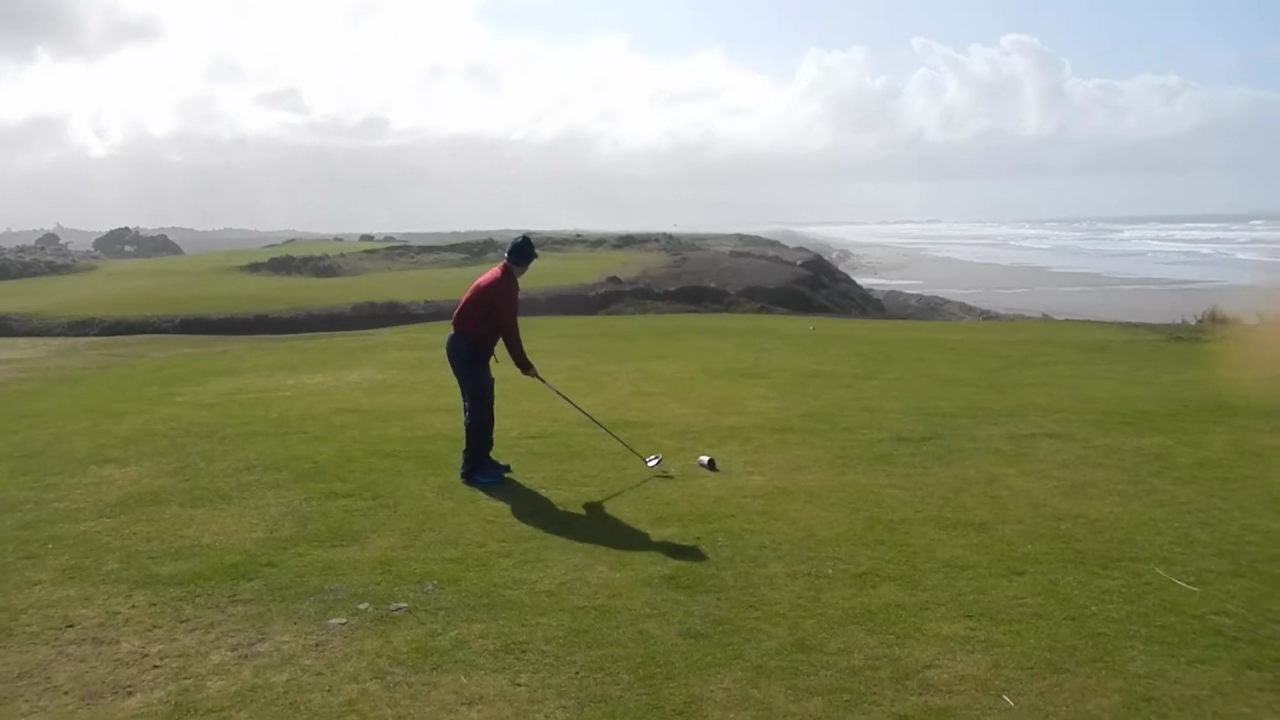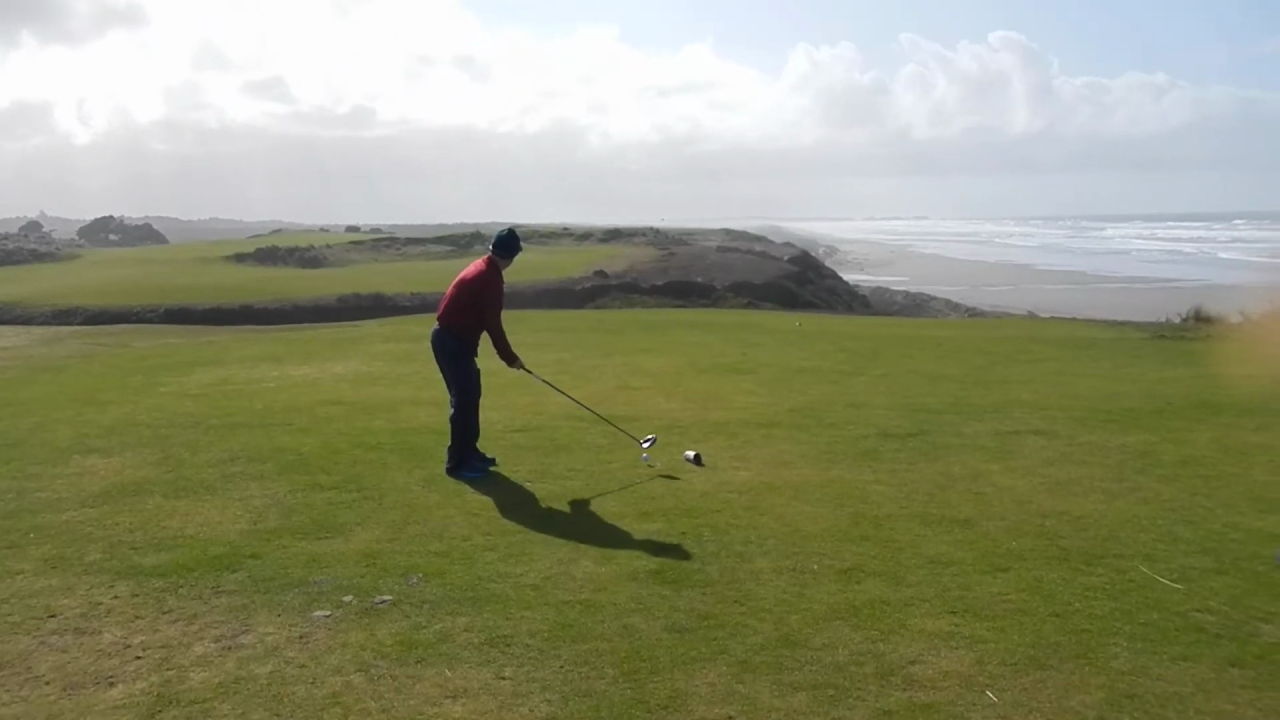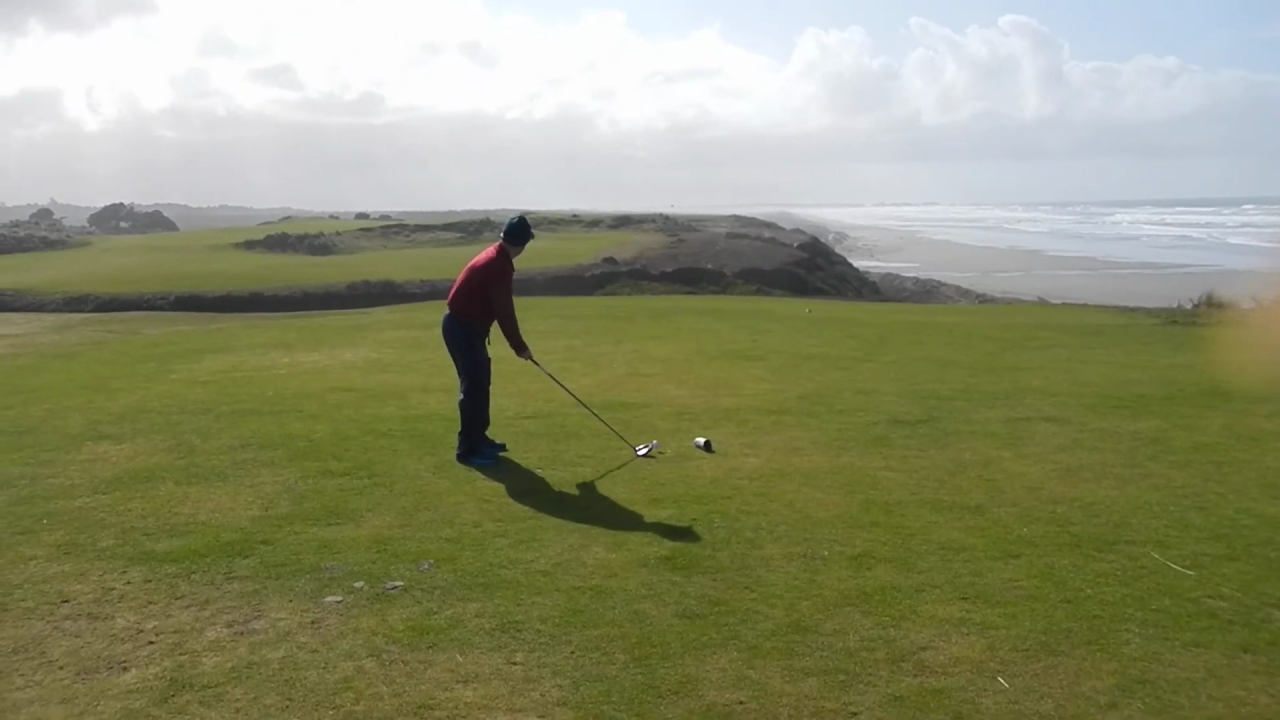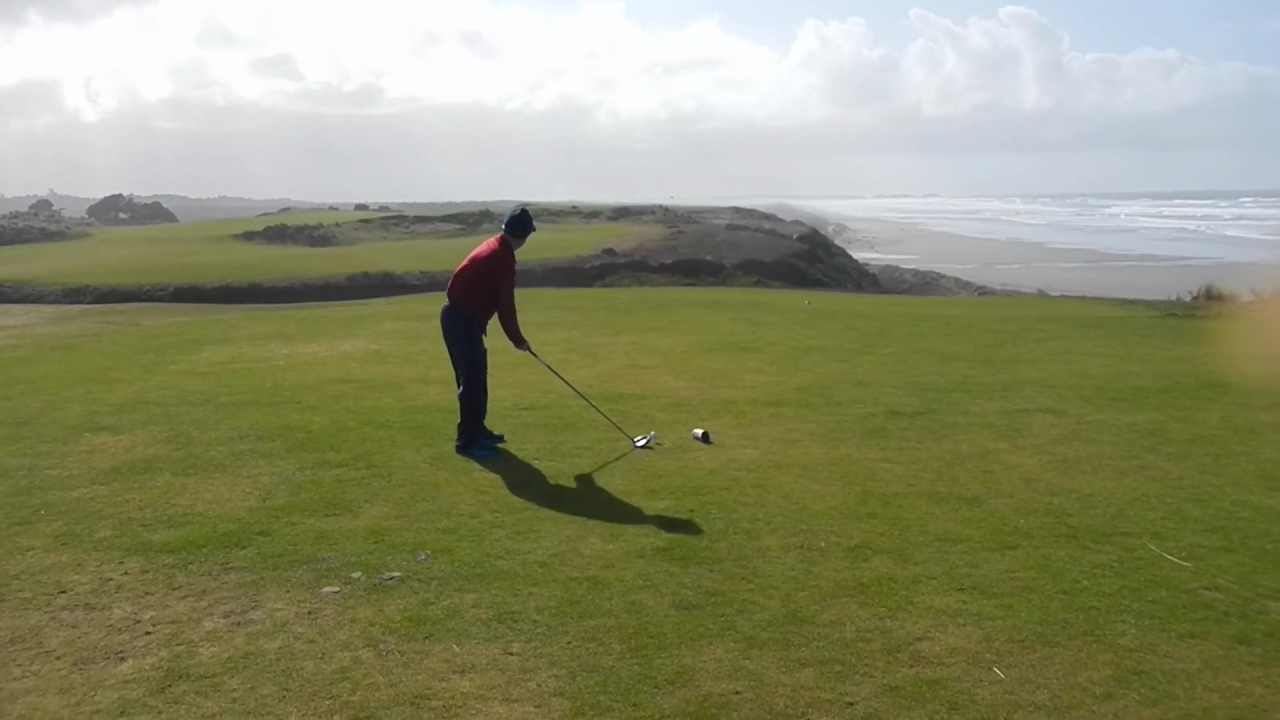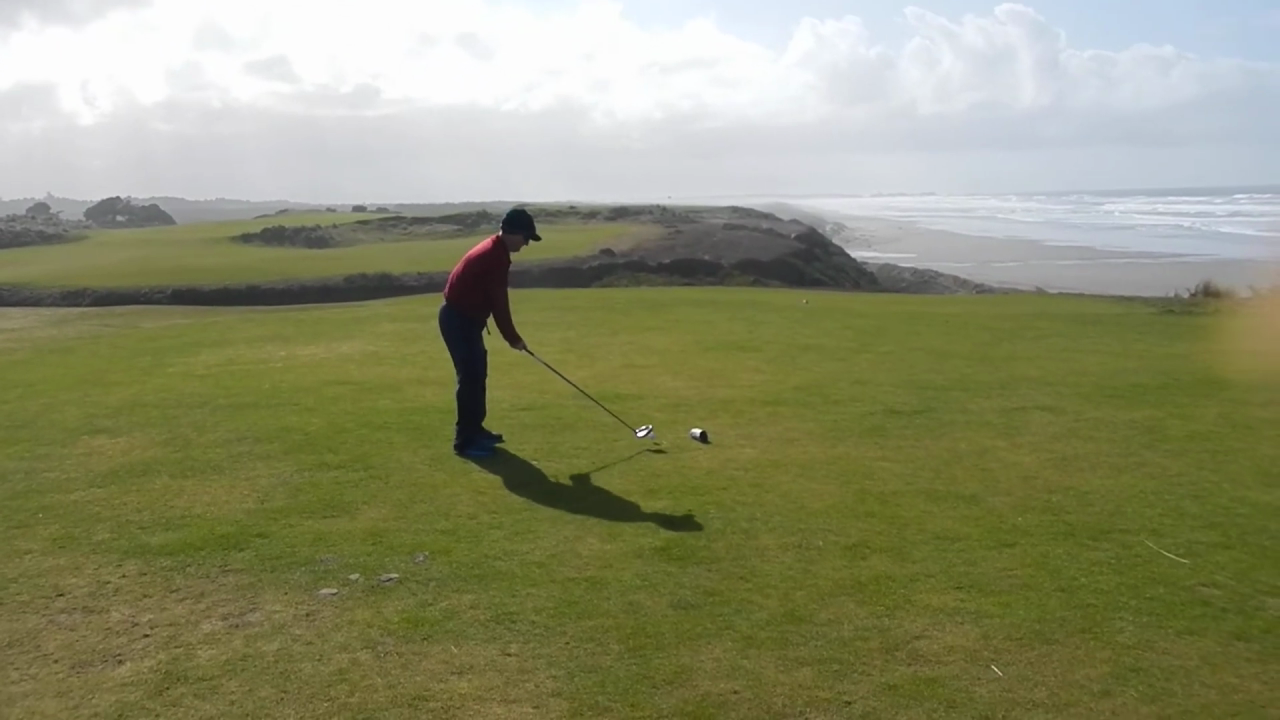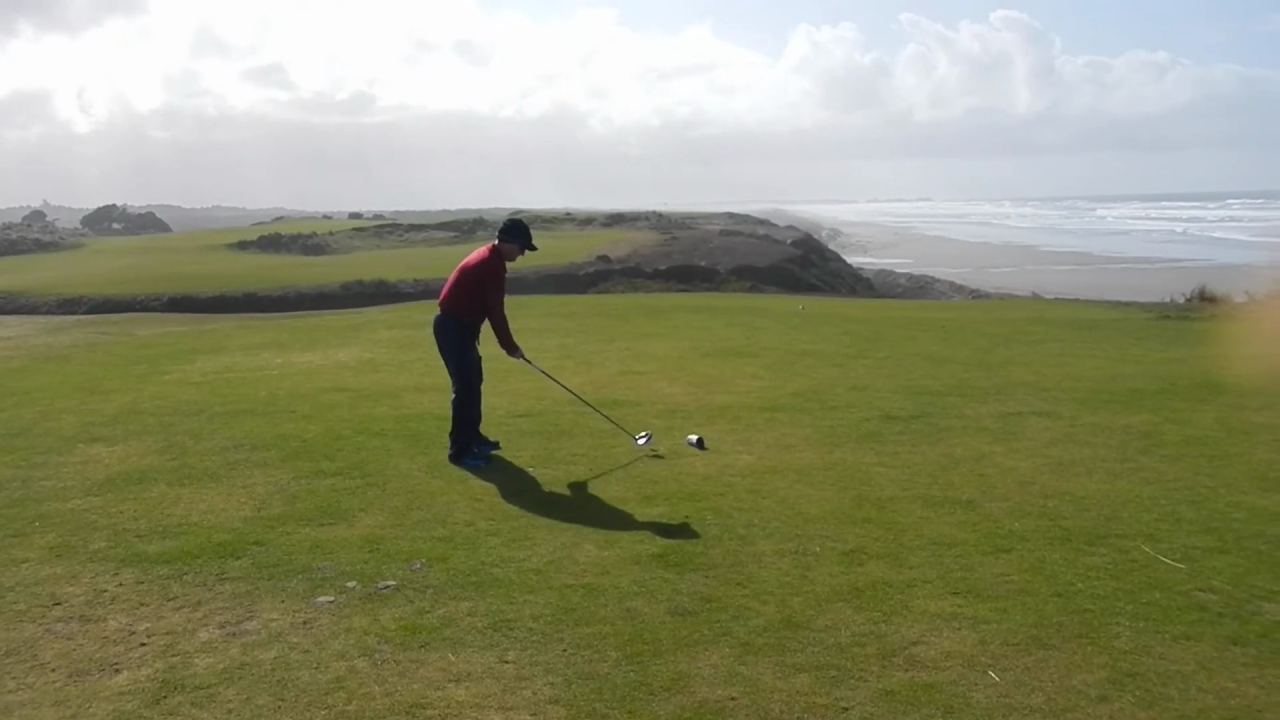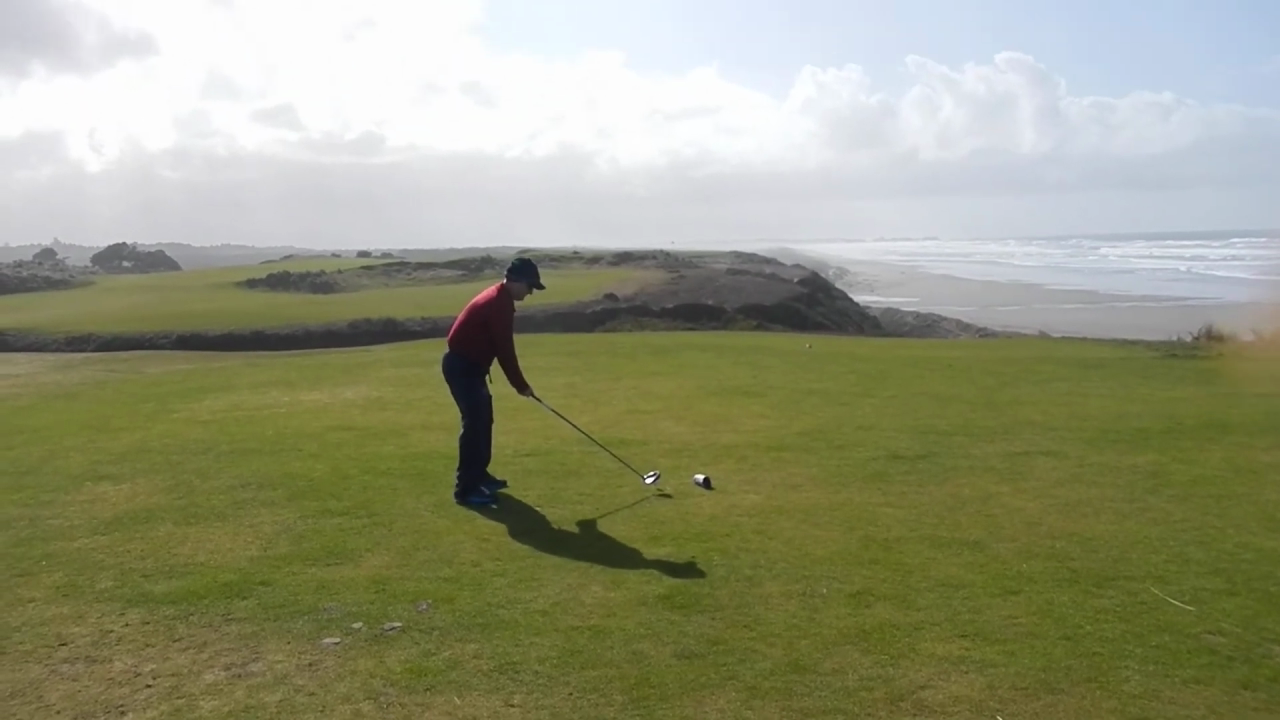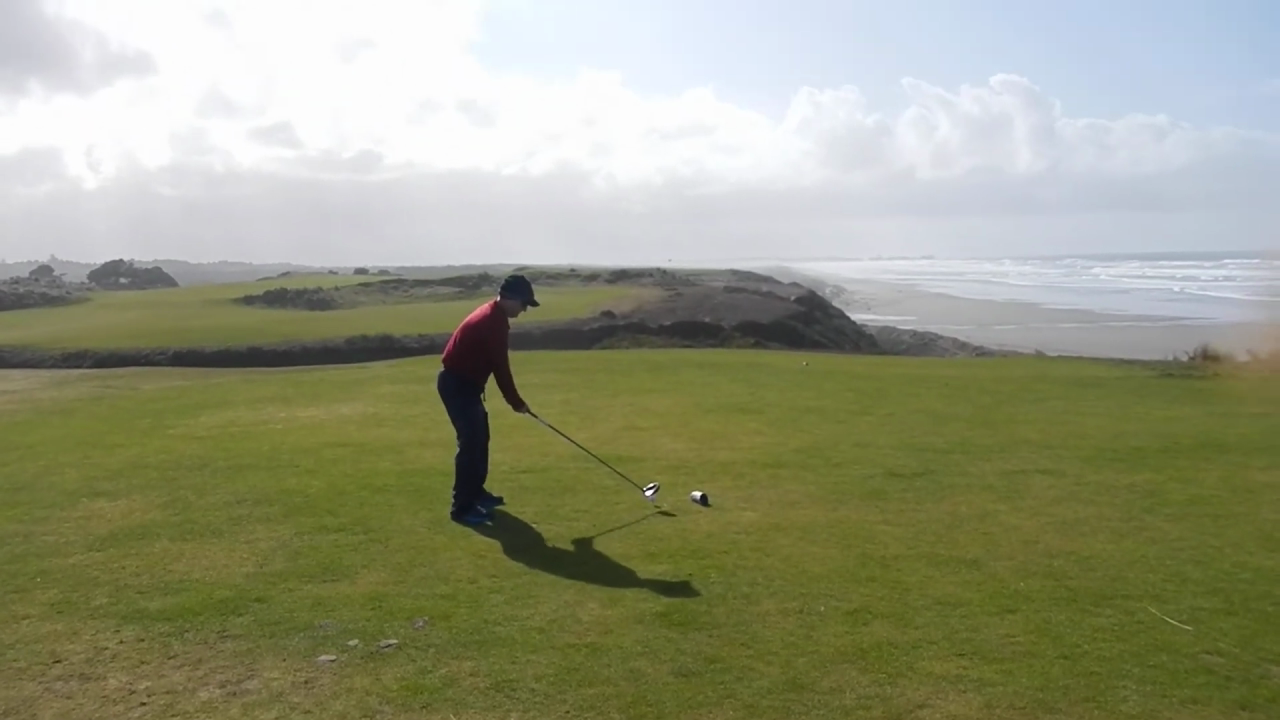
dt=0.5s
person 1, frame 1
left shoulder: (499, 277)
right shoulder: (504, 285)
left elbow: (502, 326)
right elbow: (509, 331)
left wrist: (522, 362)
right wrist: (524, 364)
left hip: (470, 344)
right hip: (467, 347)
left knee: (483, 403)
right knee: (478, 406)
left ankle: (482, 459)
right ankle: (472, 468)
person 1, frame 2
left shoulder: (481, 269)
right shoulder: (489, 279)
left elbow: (485, 319)
right elbow: (493, 324)
left wrist: (506, 355)
right wrist: (509, 357)
left hip: (452, 337)
right hip: (453, 341)
left knee: (470, 395)
right knee: (464, 399)
left ankle: (469, 451)
right ankle: (457, 462)
person 1, frame 3
left shoulder: (495, 257)
right shoulder: (498, 265)
left elbow: (503, 307)
right elbow: (503, 311)
left wrist: (517, 343)
right wrist: (519, 346)
left hip: (467, 324)
right hip: (462, 326)
left knee: (480, 382)
right knee: (473, 386)
left ankle: (479, 438)
right ankle: (467, 448)
person 1, frame 4
left shoulder: (494, 247)
right shoulder: (502, 258)
left elbow: (498, 300)
right elbow: (505, 304)
left wrist: (515, 337)
right wrist: (518, 339)
left hip: (462, 314)
right hip: (462, 318)
left knee: (476, 375)
right knee: (472, 378)
left ankle: (476, 429)
right ankle: (466, 439)
person 1, frame 5
left shoulder: (492, 250)
right shoulder: (495, 257)
left elbow: (494, 300)
right elbow: (499, 303)
left wrist: (510, 336)
right wrist: (513, 337)
left hip: (464, 316)
right hip: (458, 318)
left knee: (477, 374)
right knee: (470, 376)
left ankle: (475, 429)
right ankle: (464, 439)
person 1, frame 6
left shoulder: (487, 257)
right shoulder: (491, 266)
left elbow: (489, 309)
right elbow: (496, 312)
left wrist: (507, 344)
right wrist: (510, 346)
left hip: (457, 323)
right hip: (453, 326)
left knee: (472, 381)
right knee: (465, 385)
left ankle: (472, 436)
right ankle: (459, 448)
person 1, frame 7
left shoulder: (497, 297)
right shoulder: (500, 304)
left elbow: (499, 346)
right elbow: (505, 350)
left wrist: (517, 382)
right wrist: (521, 384)
left hip: (467, 362)
right hip: (462, 365)
left knee: (483, 420)
right knee: (474, 422)
left ankle: (479, 474)
right ankle: (465, 487)
person 1, frame 8
left shoulder: (491, 315)
right shoulder: (494, 322)
left elbow: (494, 364)
right elbow: (501, 367)
left wrist: (512, 400)
right wrist: (516, 402)
left hip: (461, 380)
right hip: (458, 383)
left knee: (479, 437)
right knee: (471, 441)
left ankle: (475, 491)
right ankle: (462, 506)
